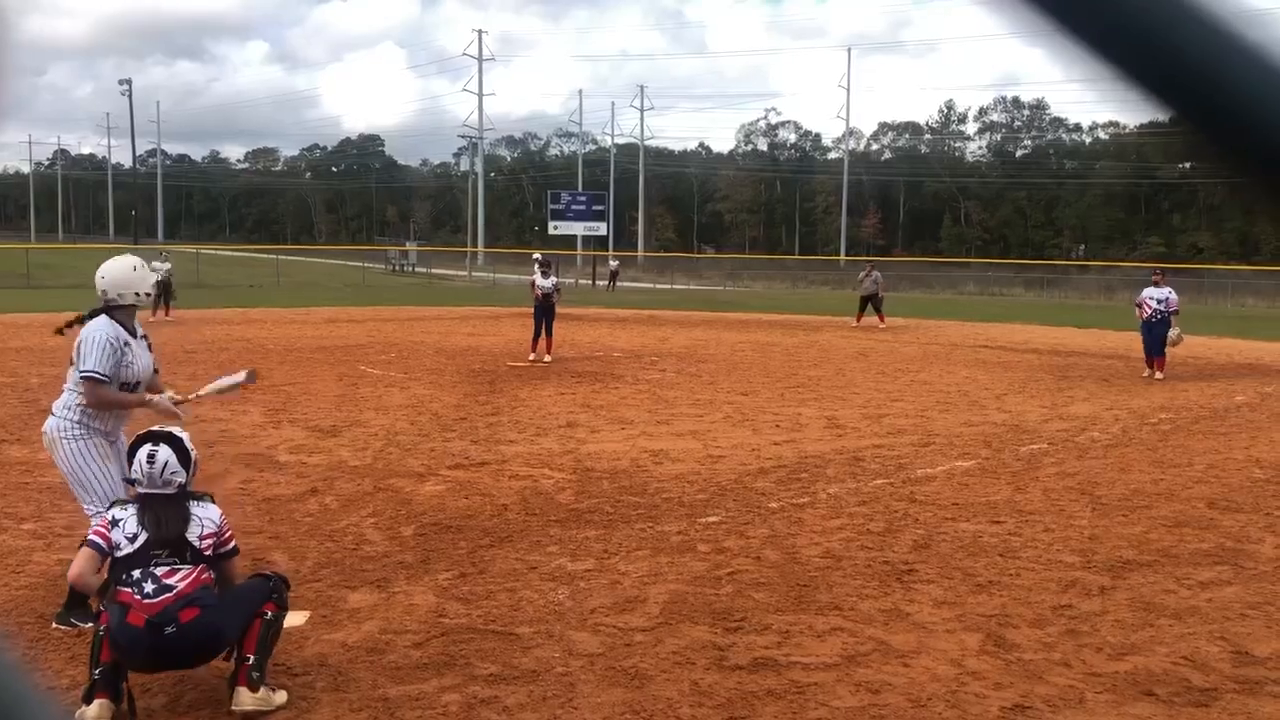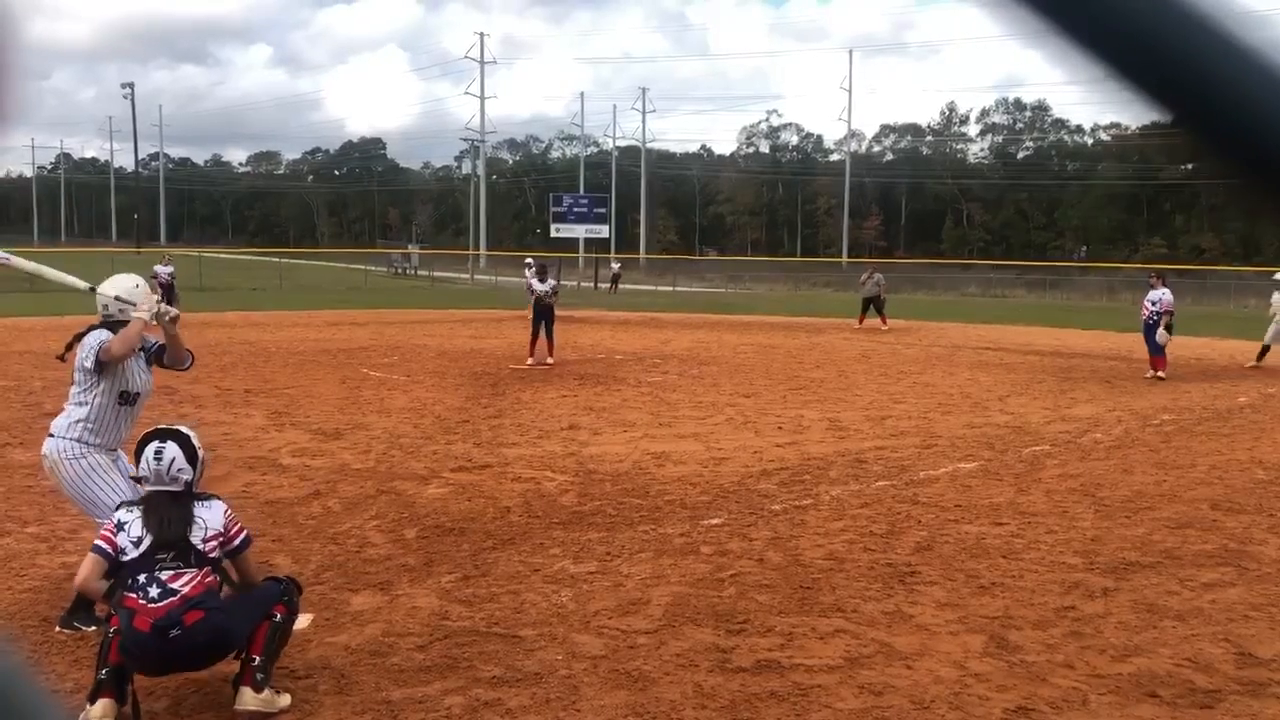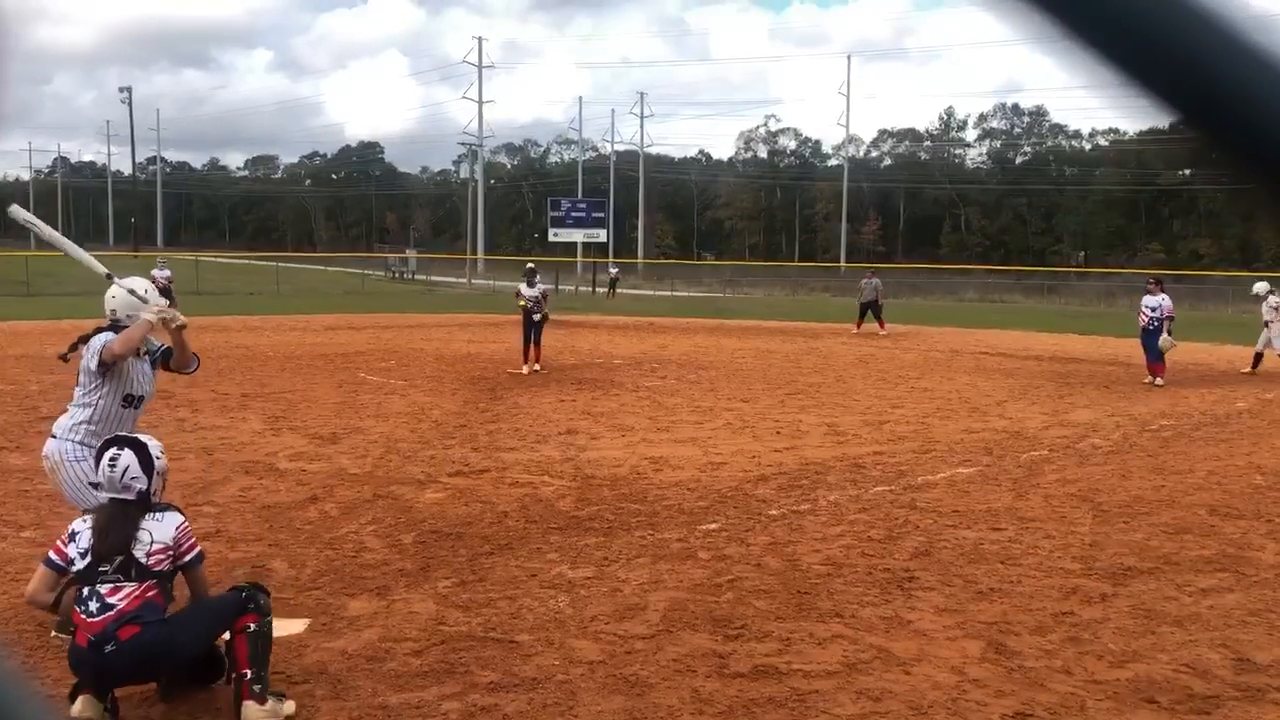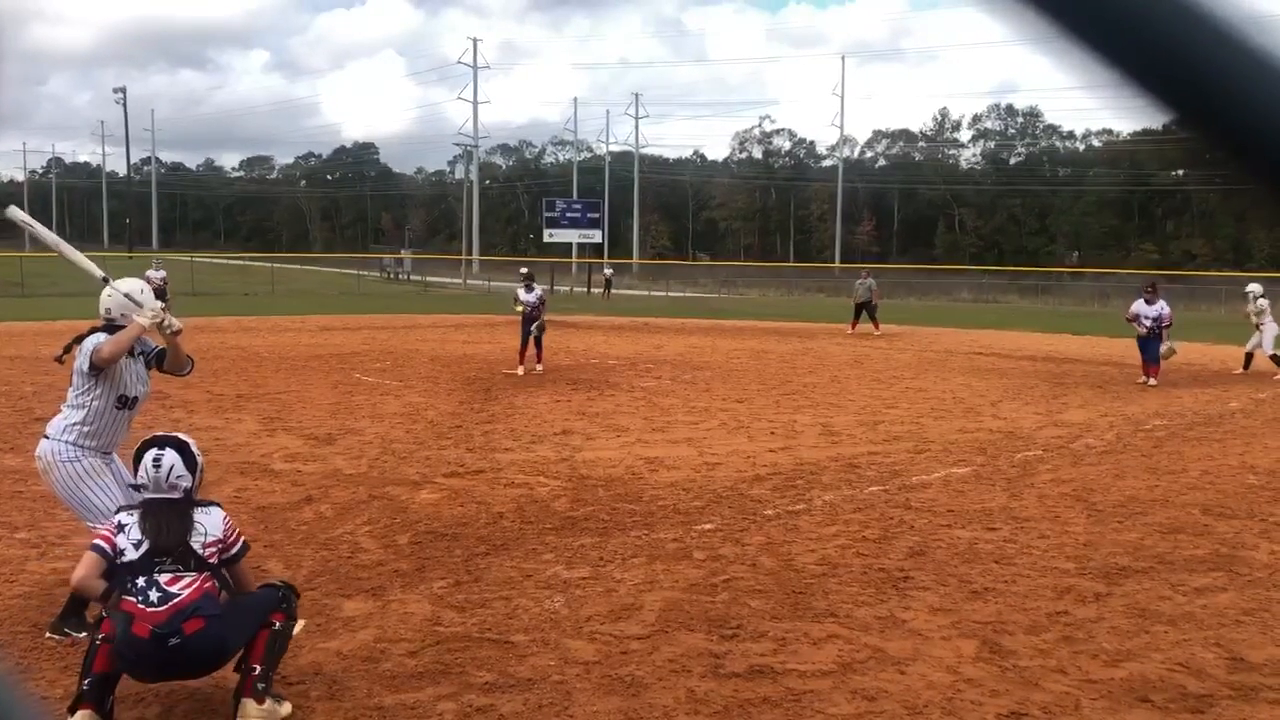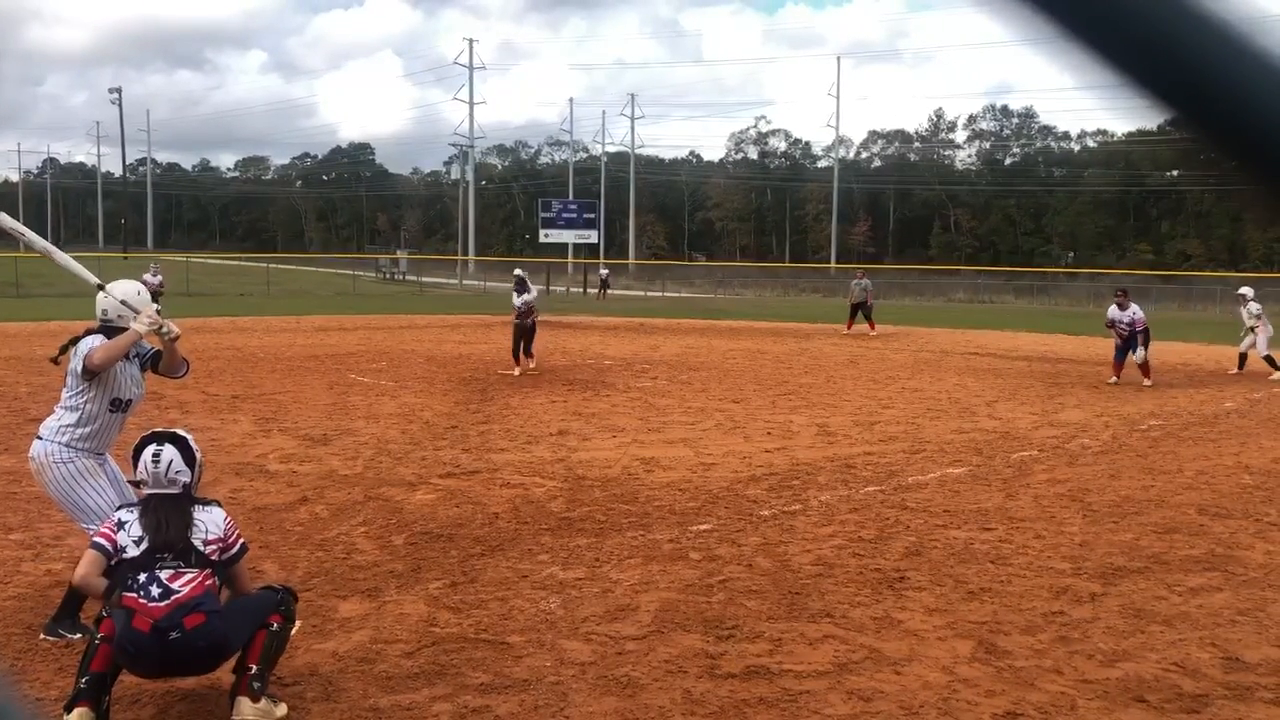
dt=1s
person 1, frame 1
left shoulder: (133, 330)
right shoulder: (100, 334)
left elbow: (150, 374)
right elbow: (95, 395)
left wrist: (165, 393)
right wrist: (149, 402)
left hip: (107, 434)
right hip: (74, 434)
right knee: (109, 516)
right ankle: (72, 610)
person 1, frame 2
left shoulder: (141, 343)
right shoulder: (97, 340)
left elbow: (181, 361)
right elbow: (117, 351)
left wrist: (169, 328)
right wrist: (142, 319)
left hip: (104, 449)
right hip: (72, 449)
right ankle: (78, 614)
person 1, frame 3
left shoulder: (147, 347)
right shoulder: (104, 342)
left elbow: (186, 365)
right elbow: (117, 352)
left wrist: (176, 332)
right wrist: (150, 318)
right hip: (74, 452)
person 1, frame 4
left shoulder: (141, 348)
right shoulder: (96, 343)
left elbow: (180, 367)
right elbow: (107, 355)
left wrist: (171, 337)
right wrist: (141, 325)
left hip: (99, 453)
right hip: (66, 452)
right ankle: (69, 619)
person 1, frame 5
left shoulder: (136, 350)
right shoulder: (92, 344)
left elbow: (175, 369)
right elbow: (99, 361)
left wrist: (169, 341)
right wrist: (137, 332)
left hip: (92, 453)
right hip: (59, 453)
right ankle: (62, 621)
person 2, frame 1
left shoulder: (117, 515)
right shoulder: (209, 512)
left elbow: (78, 576)
right elbow: (229, 585)
left wrist: (117, 595)
left hip: (133, 648)
right hip: (198, 638)
left knee: (112, 607)
right knee: (271, 586)
left ankle: (101, 696)
right ankle: (249, 686)
person 2, frame 2
left shoulder: (123, 517)
right shoulder: (215, 510)
left elbow: (84, 582)
right elbow: (251, 582)
left wrist: (125, 600)
right wrist: (225, 604)
left hip: (141, 653)
right hip: (203, 641)
right knee: (282, 591)
right ankle: (254, 687)
person 2, frame 3
left shoulder: (81, 526)
right shoulder: (170, 521)
left elbow: (36, 594)
right elbow: (202, 597)
left wrist: (84, 612)
left hip: (89, 662)
right hip: (148, 655)
right knee: (249, 599)
left ankle: (89, 695)
person 2, frame 4
left shoulder: (122, 521)
right shoulder: (214, 517)
left elbow: (81, 580)
right elbow: (246, 590)
left wrist: (127, 605)
left hip: (137, 658)
right hip: (202, 649)
left knee: (113, 616)
right knee: (279, 597)
person 2, frame 5
left shoulder: (122, 519)
right shoulder: (215, 516)
left elbow: (84, 578)
right elbow: (243, 592)
left wrist: (128, 602)
left hip: (137, 653)
right hip: (202, 645)
left knee: (113, 614)
right knee: (278, 600)
